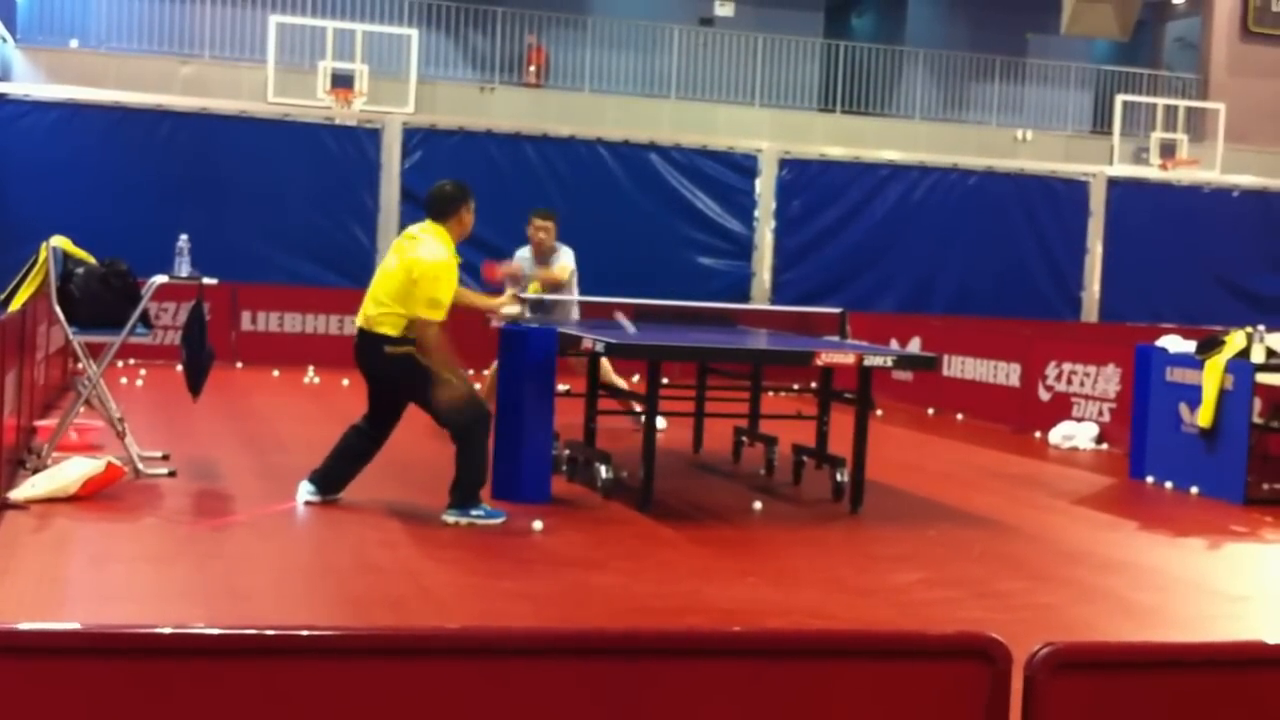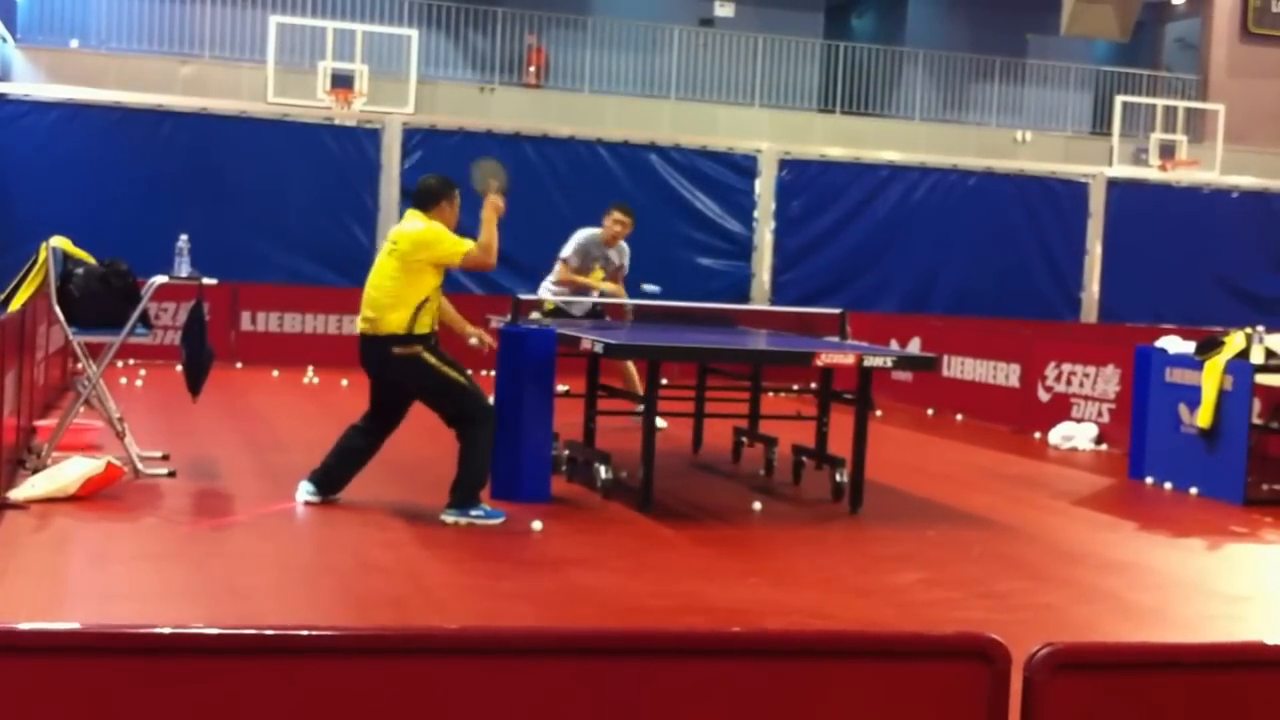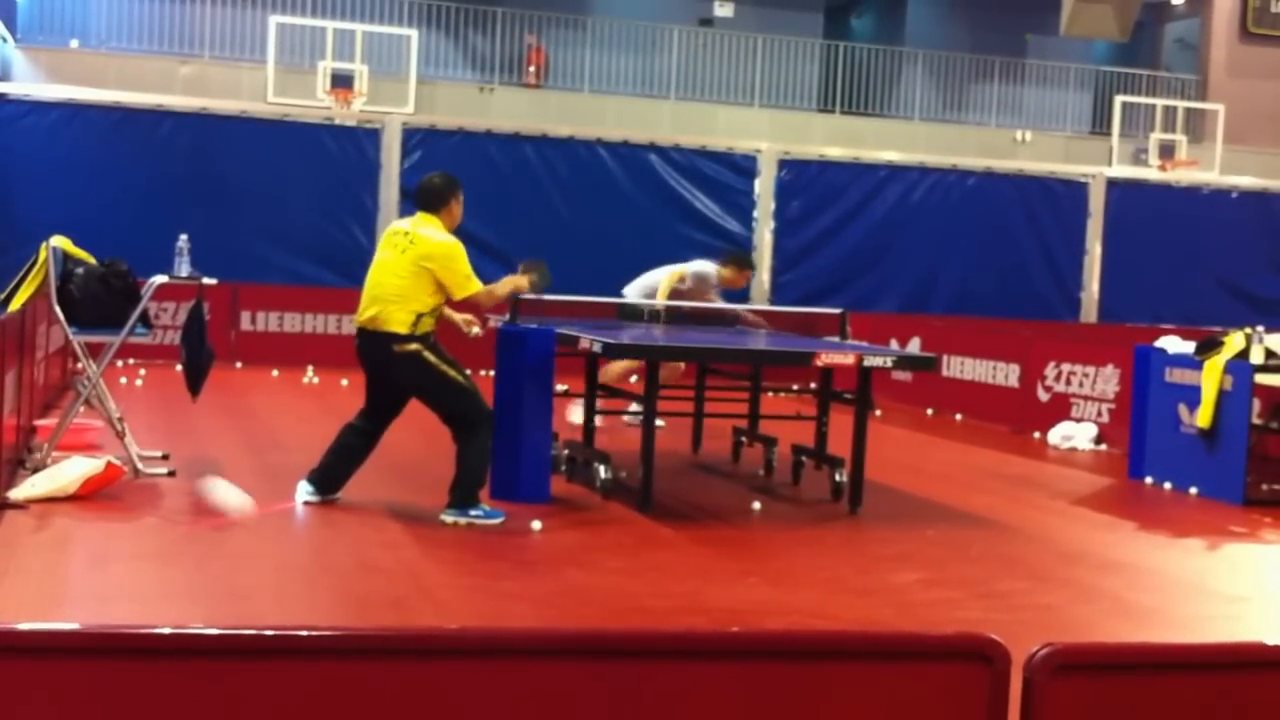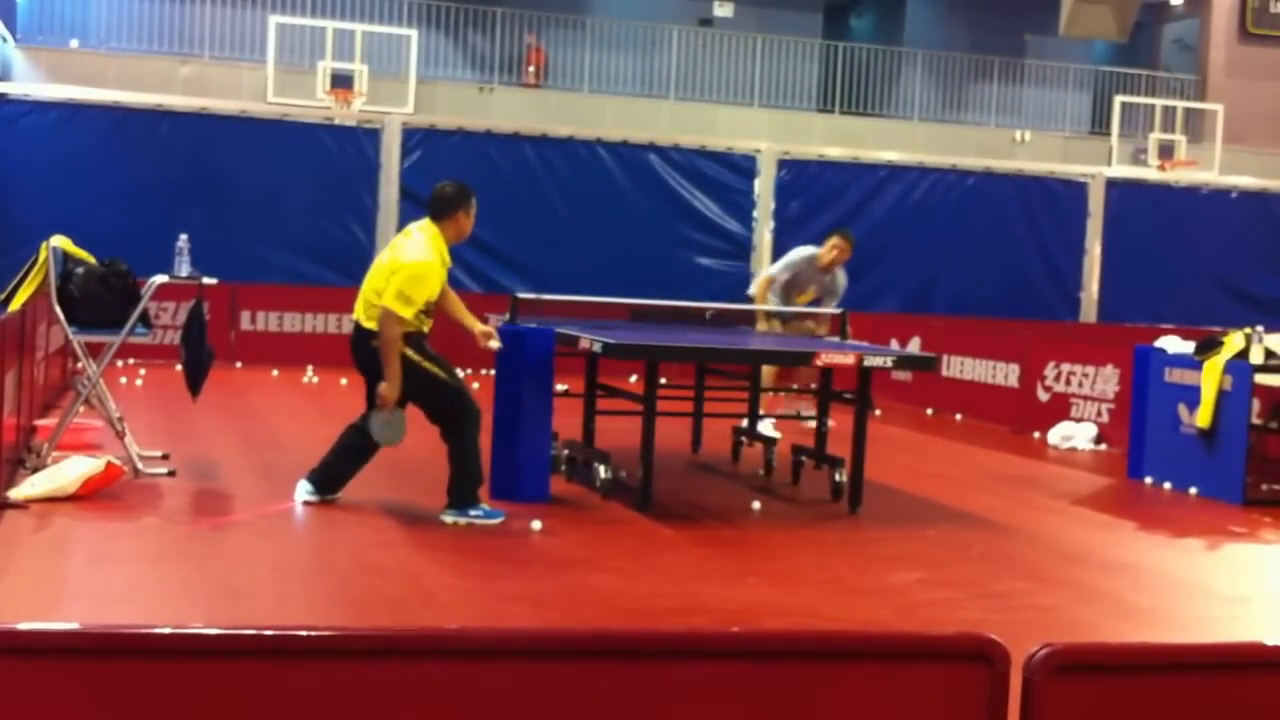
dt=0.5s
person 1, frame 1
left shoulder: (419, 235)
right shoulder: (437, 258)
right elbow: (428, 328)
left wrist: (492, 304)
right wrist: (450, 379)
left hip: (379, 342)
right hip: (396, 347)
left knee: (377, 421)
right knee: (473, 417)
left ankle: (320, 485)
right ankle: (464, 505)
person 1, frame 2
left shoulder: (409, 231)
right shoulder: (426, 233)
right elbow: (483, 258)
left wrist: (466, 329)
right wrist: (489, 213)
left hip: (379, 344)
right hip: (405, 348)
left knee: (379, 419)
right knee: (478, 415)
left ankle: (318, 485)
right ankle: (464, 505)
person 1, frame 3
left shoulder: (397, 230)
right shoulder: (444, 245)
right elbow: (482, 297)
left wrist: (452, 315)
right wrist: (513, 284)
left hip: (372, 340)
right hip: (405, 348)
left knee: (374, 417)
right knee: (475, 417)
left ankle: (318, 485)
right ankle: (464, 505)
person 1, frame 4
left shoulder: (421, 232)
right shoulder: (421, 259)
left elbow: (441, 292)
right elbow: (389, 321)
left wrist: (474, 325)
right wrist: (392, 380)
left hip: (369, 339)
right hip: (384, 342)
right knee: (462, 414)
left ankle: (318, 484)
right ankle: (463, 504)
person 2, frame 1
left shoulder: (563, 254)
right shoulder: (521, 256)
left elbow: (562, 277)
right elbow: (513, 289)
left wrist: (520, 272)
left knee: (605, 377)
left ankle: (638, 411)
person 2, frame 2
left shoulder: (622, 251)
right shoulder: (583, 238)
left elbow: (616, 283)
right elbow: (561, 277)
right wrist: (598, 285)
left hip: (587, 306)
right hip: (555, 302)
person 2, frame 3
left shoulder: (707, 290)
right shoulder: (707, 273)
right elbow: (672, 277)
right wrist: (659, 303)
left hip: (650, 308)
right hip: (639, 303)
left knee: (675, 366)
right knee: (637, 359)
left ankle: (637, 409)
person 2, frame 4
left shoulder: (838, 282)
right shoulder: (801, 257)
left elbow: (824, 319)
right elbow: (763, 281)
right wrist: (762, 320)
left hip: (790, 311)
right hip: (764, 301)
right ankle: (759, 416)
